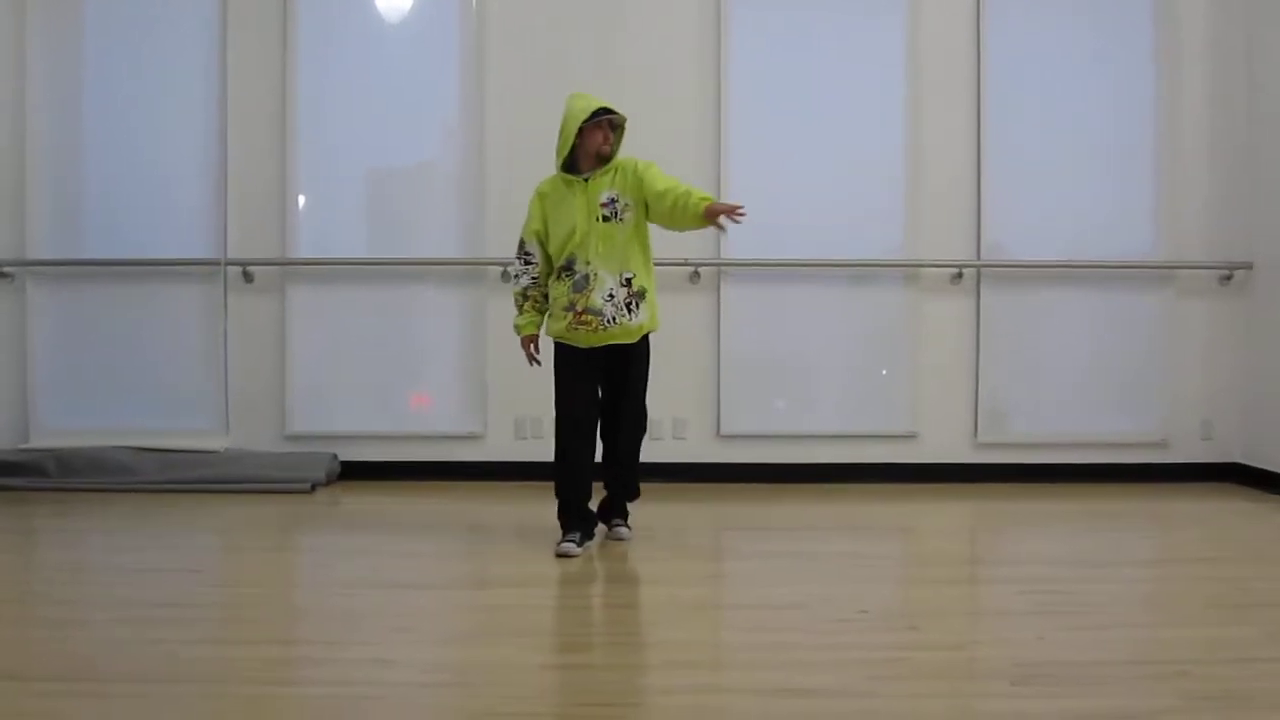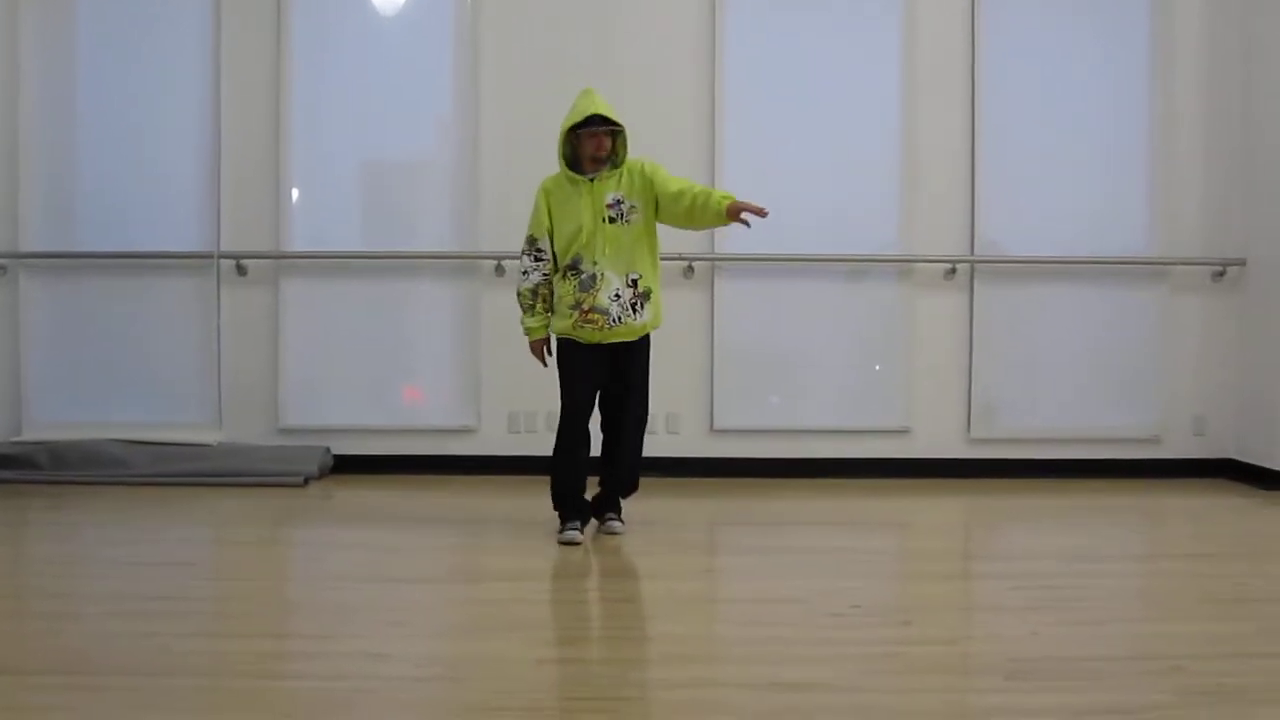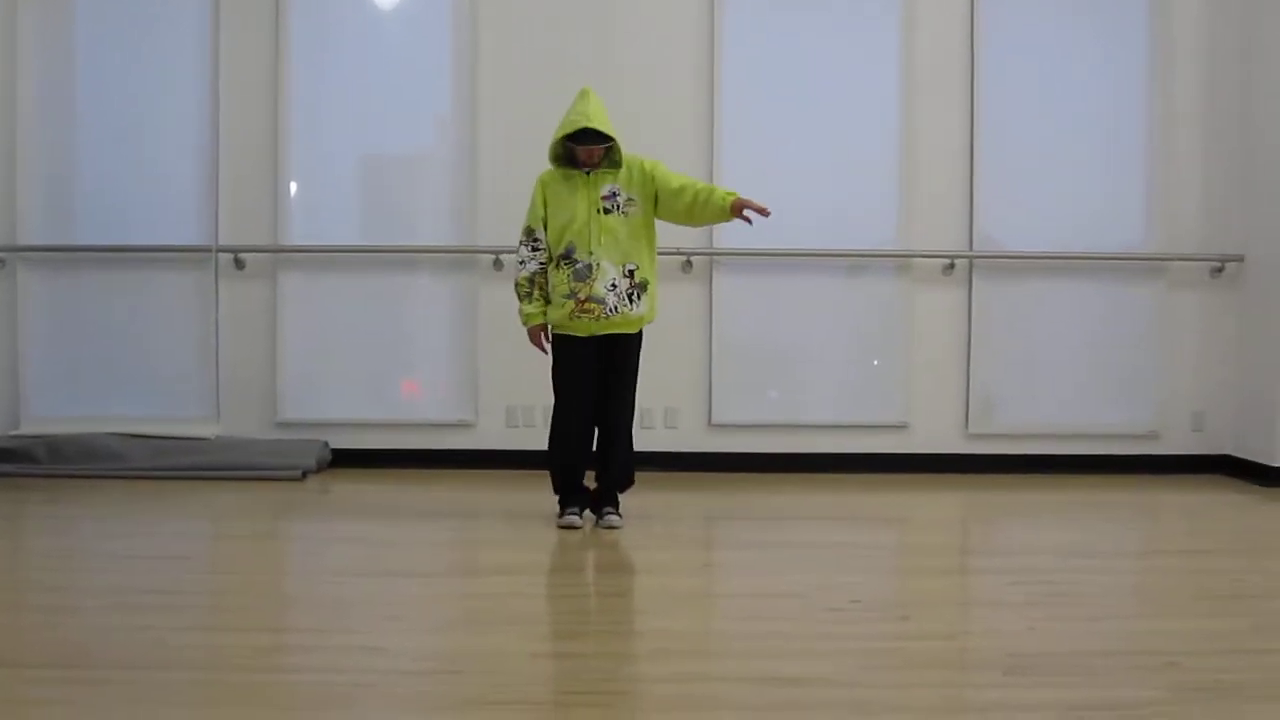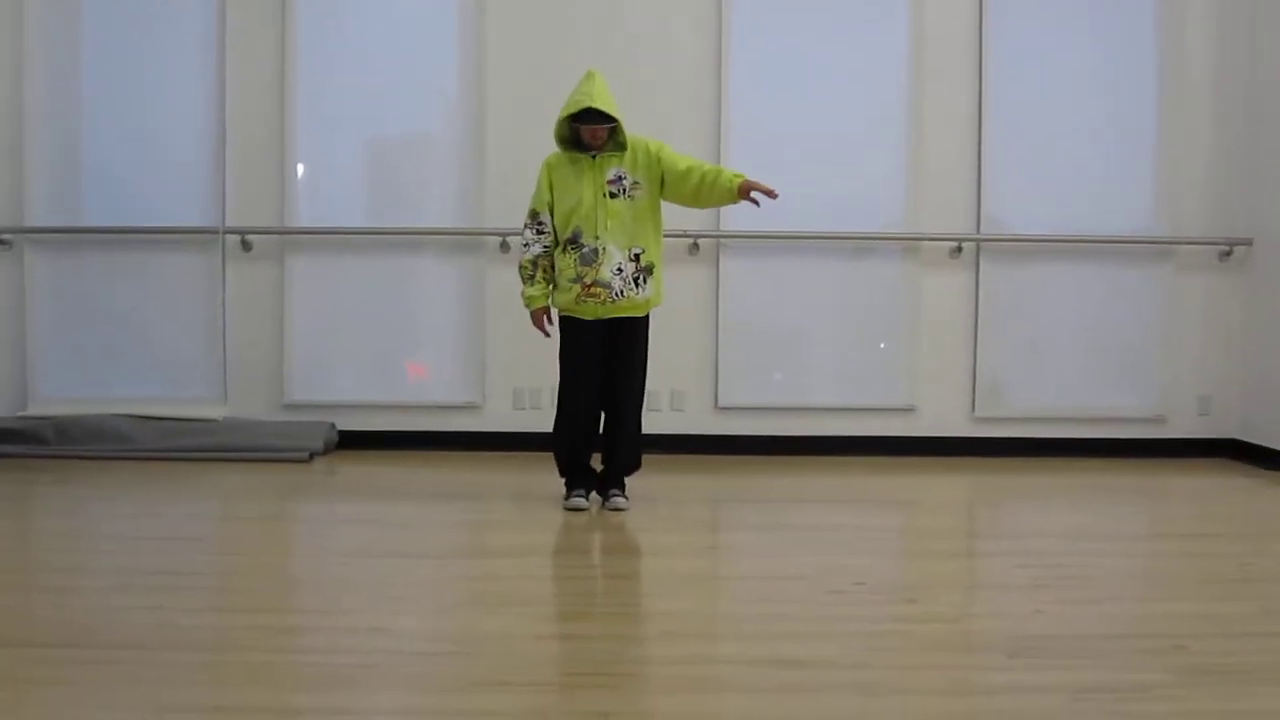
dt=0.3s
person 1, frame 1
left shoulder: (633, 175)
right shoulder: (549, 193)
left elbow: (671, 198)
right elbow: (530, 262)
left wrist: (705, 207)
right wrist: (527, 323)
left hip: (628, 329)
right hip: (573, 333)
left knee: (625, 425)
right knee: (574, 429)
left ankle: (616, 508)
right ankle: (575, 522)
person 1, frame 2
left shoulder: (641, 176)
right shoulder: (553, 190)
left elbow: (684, 198)
right elbow: (536, 261)
left wrist: (725, 205)
right wrist: (535, 324)
left hip: (631, 327)
right hip: (576, 329)
left knee: (626, 420)
right knee: (574, 418)
left ankle: (611, 502)
right ankle: (571, 510)
person 1, frame 3
left shoulder: (639, 173)
right shoulder: (550, 183)
left elbow: (686, 195)
right elbow: (532, 253)
left wrist: (728, 203)
right wrist: (533, 313)
left hip: (624, 320)
right hip: (570, 322)
left knee: (616, 412)
right knee: (572, 412)
left ankle: (608, 496)
right ankle: (571, 496)
person 1, frame 4
left shoulder: (645, 155)
right shoulder: (555, 167)
left elbow: (694, 177)
right elbow: (537, 236)
left wrist: (735, 184)
right wrist: (536, 296)
left hip: (631, 303)
right hip: (577, 305)
left knee: (625, 396)
right knee: (578, 395)
left ankle: (614, 478)
right ankle: (577, 478)
